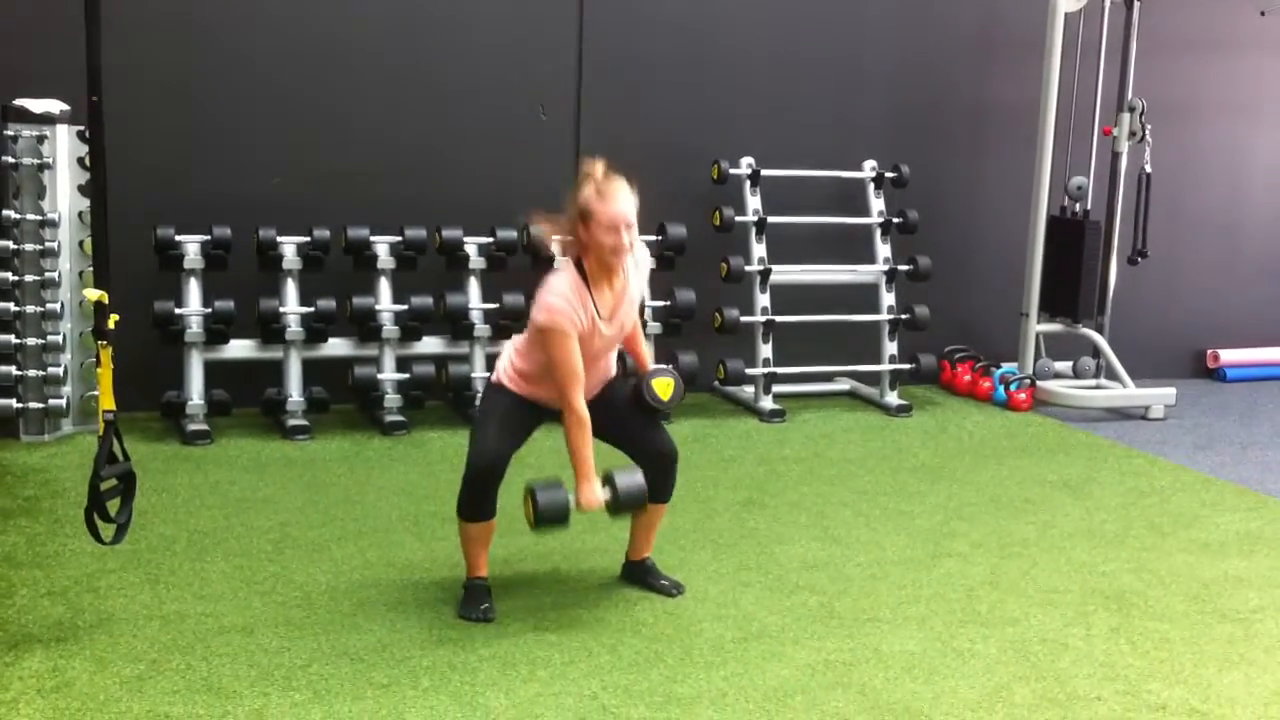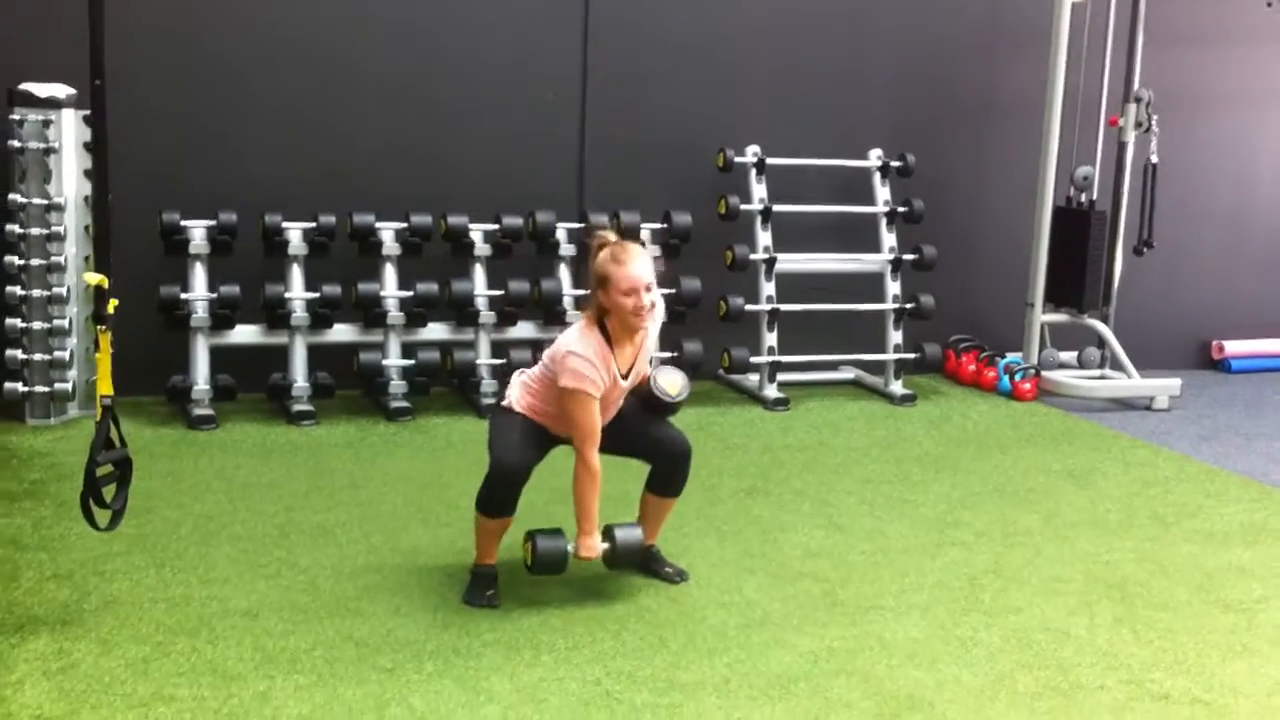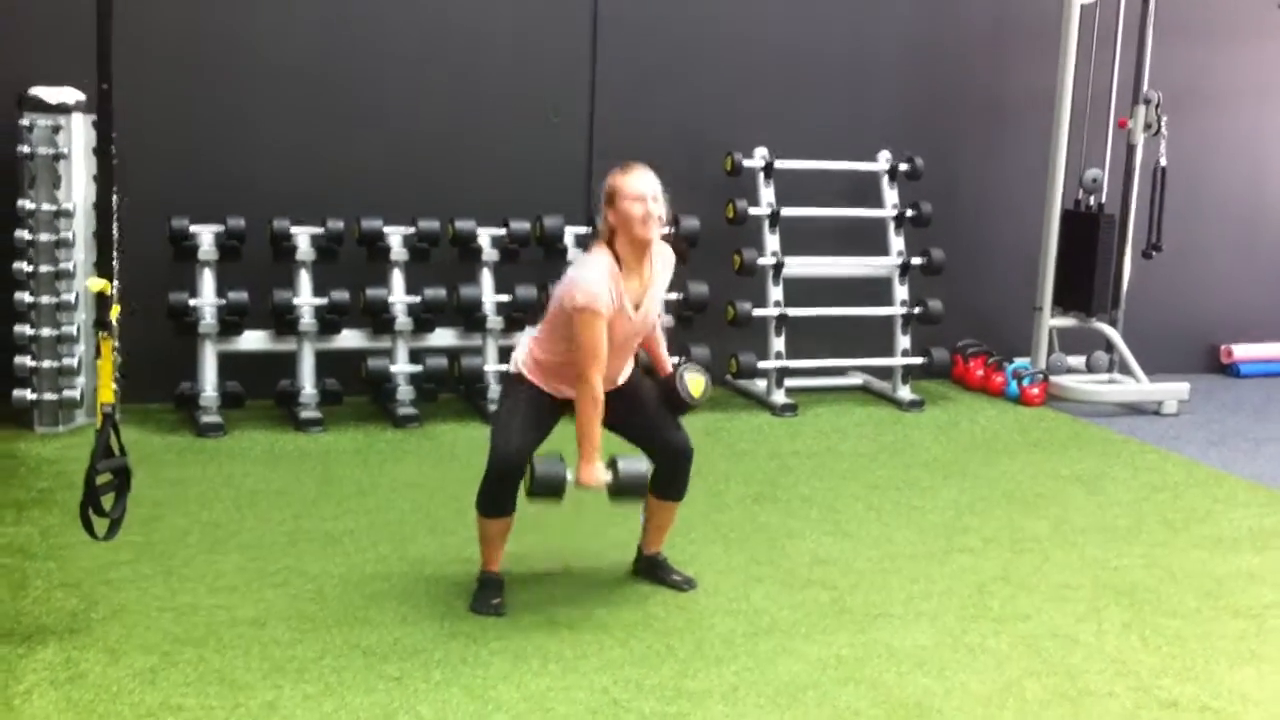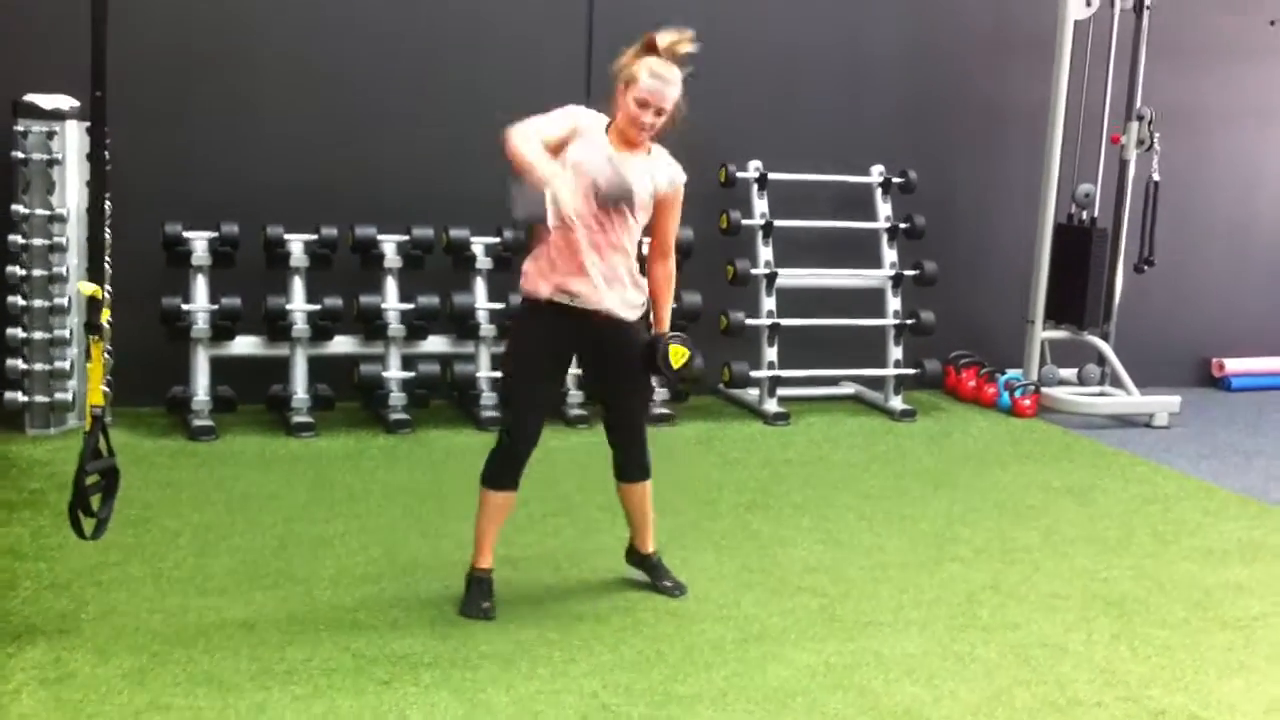
dt=0.3s
person 1, frame 1
left shoulder: (637, 262)
right shoulder: (560, 298)
right elbow: (572, 403)
left wrist: (646, 369)
right wrist: (586, 480)
left hip: (599, 383)
right hip: (523, 388)
left knee: (661, 454)
right knee: (484, 466)
left ankle: (638, 562)
right ankle: (477, 580)
person 1, frame 2
left shoulder: (651, 314)
right shoulder: (581, 355)
right elbow: (588, 456)
left wrist: (650, 385)
right wrist: (587, 534)
right hip: (531, 413)
left knee: (675, 451)
right knee: (508, 468)
left ankle: (645, 548)
right ankle: (484, 568)
person 1, frame 3
left shoulder: (663, 259)
right shoulder: (591, 279)
right elbow: (588, 382)
left wrist: (667, 372)
right wrist: (589, 458)
left hip: (615, 377)
right hip: (541, 379)
left knee: (677, 451)
right knee: (506, 463)
left ankle: (650, 556)
right ankle: (490, 576)
person 1, frame 4
left shoulder: (667, 171)
right shoulder: (580, 124)
left elbow: (663, 257)
right elbow: (518, 138)
left wrist: (663, 329)
right wrist: (552, 177)
left hip: (620, 316)
right hip: (549, 305)
left knee: (630, 438)
right knee: (518, 437)
left ankle: (644, 552)
right ankle: (480, 573)
